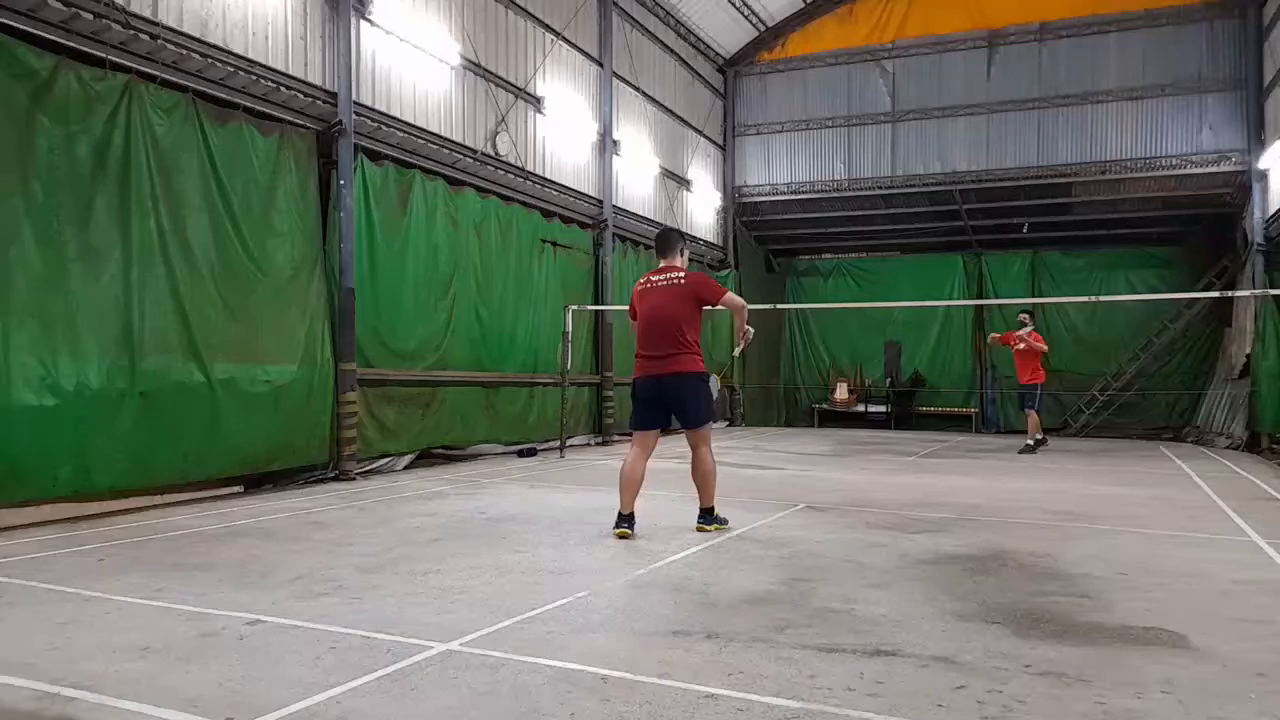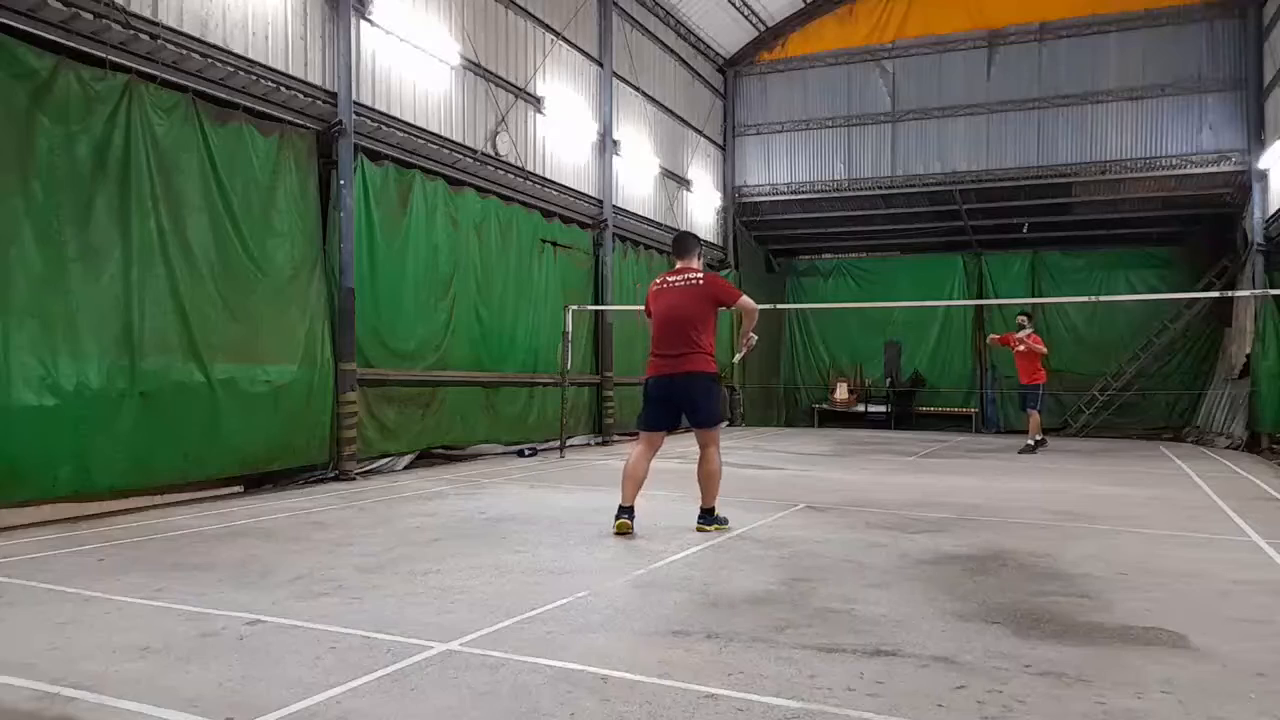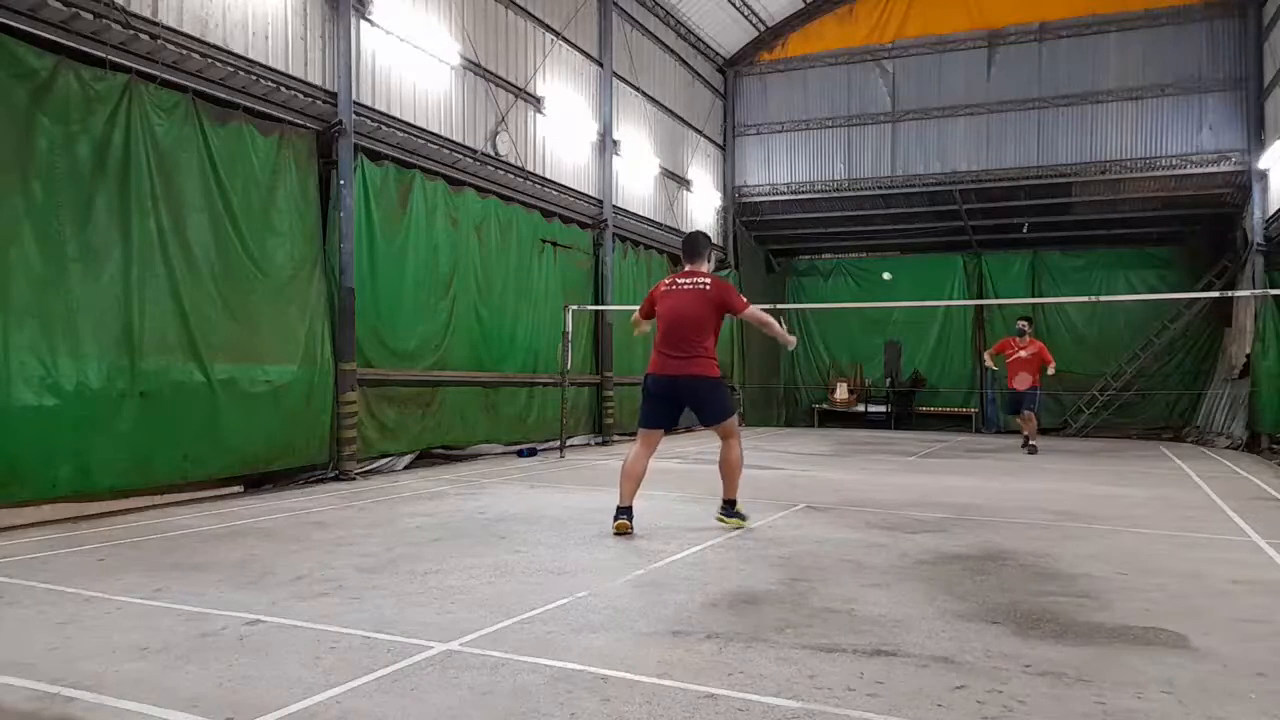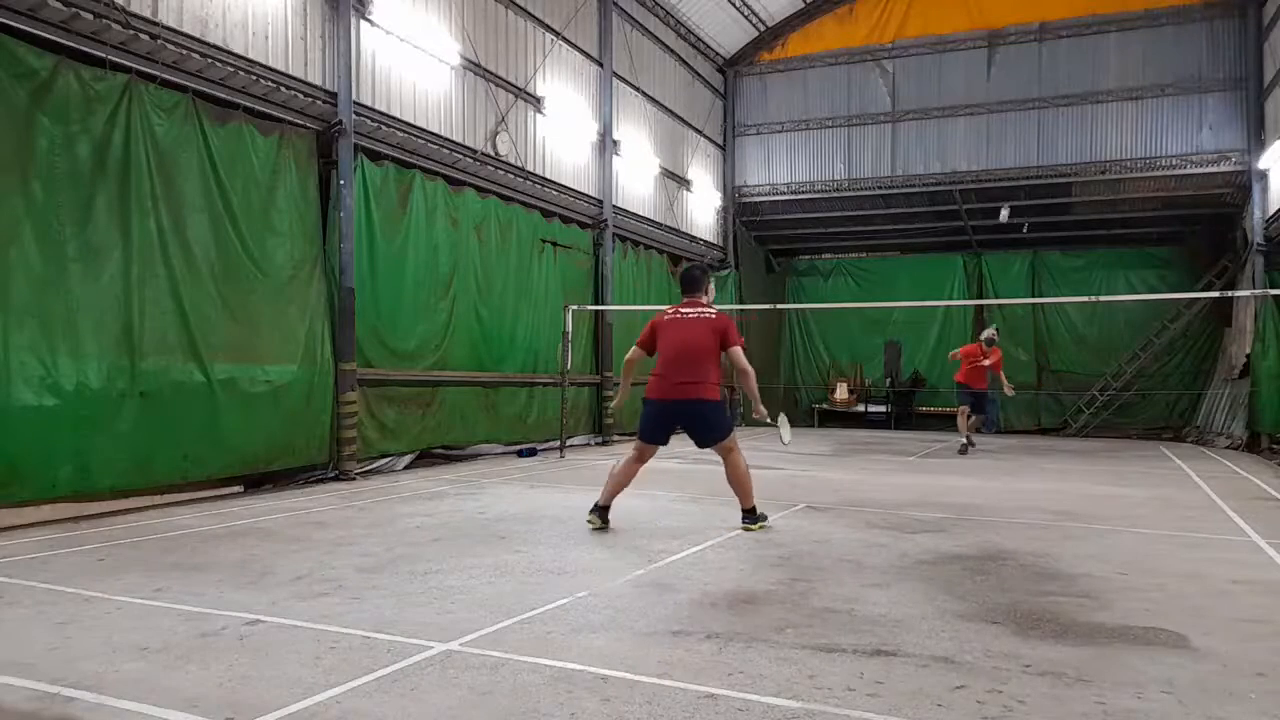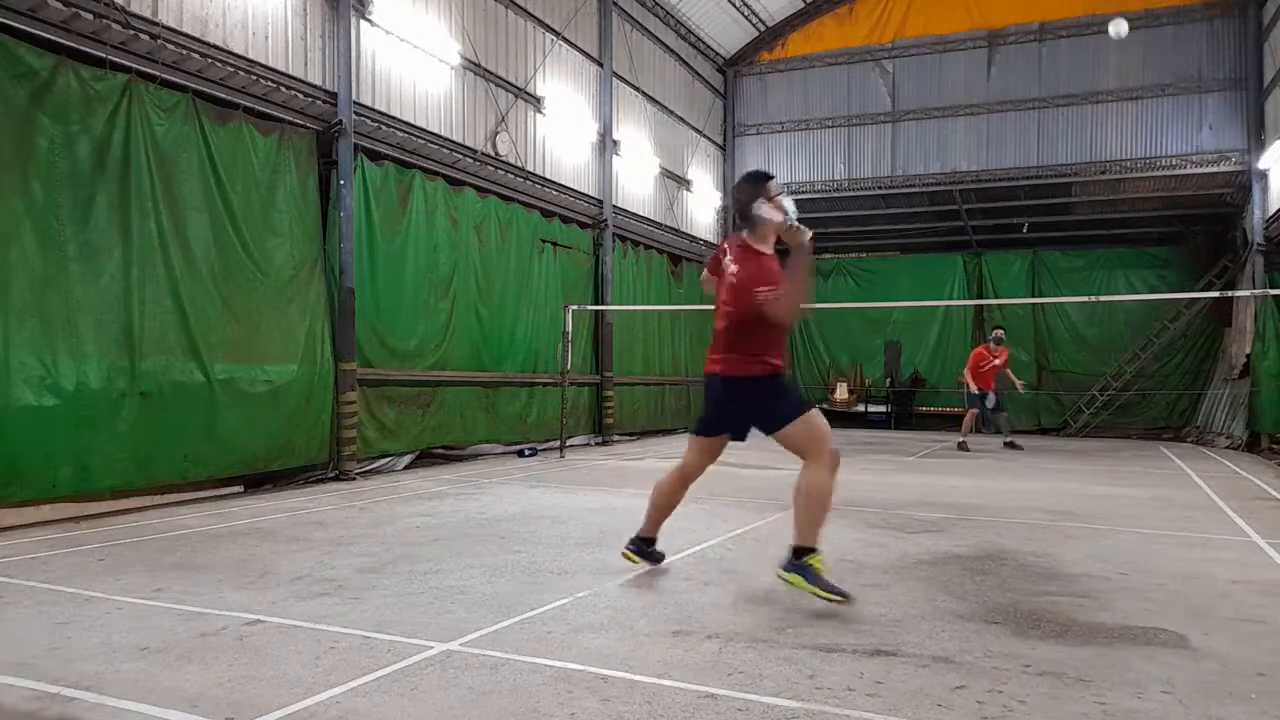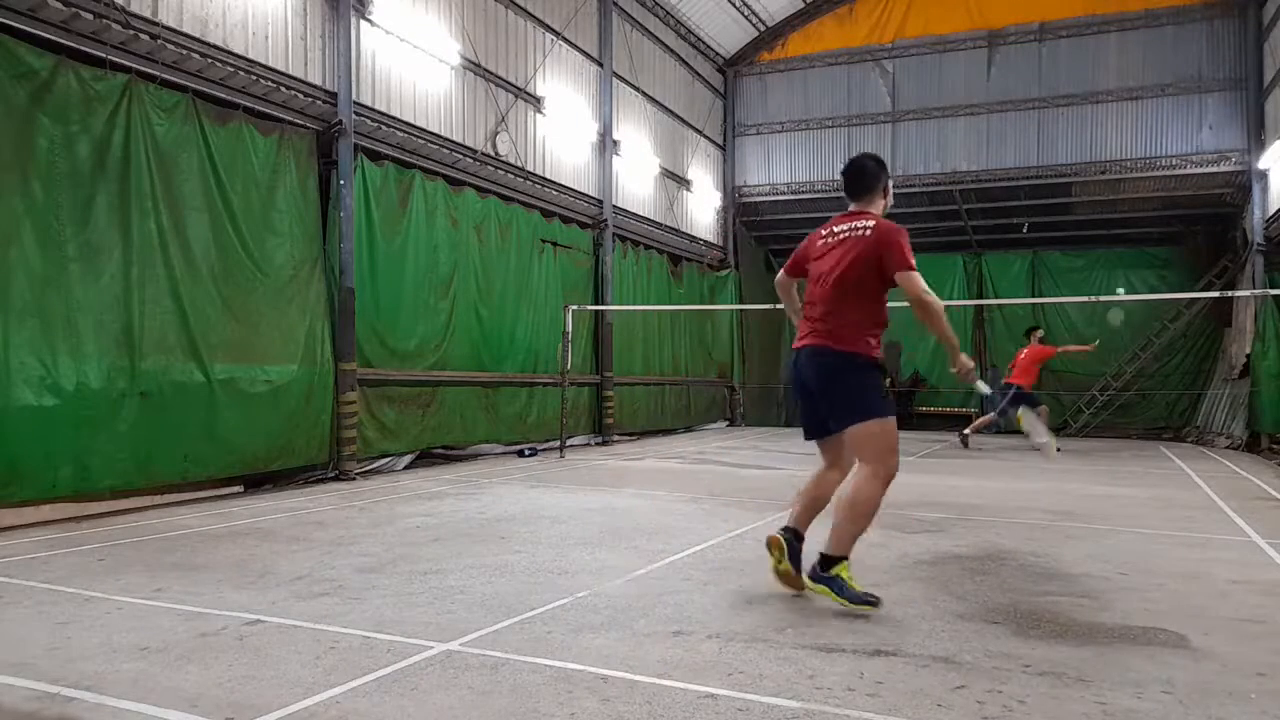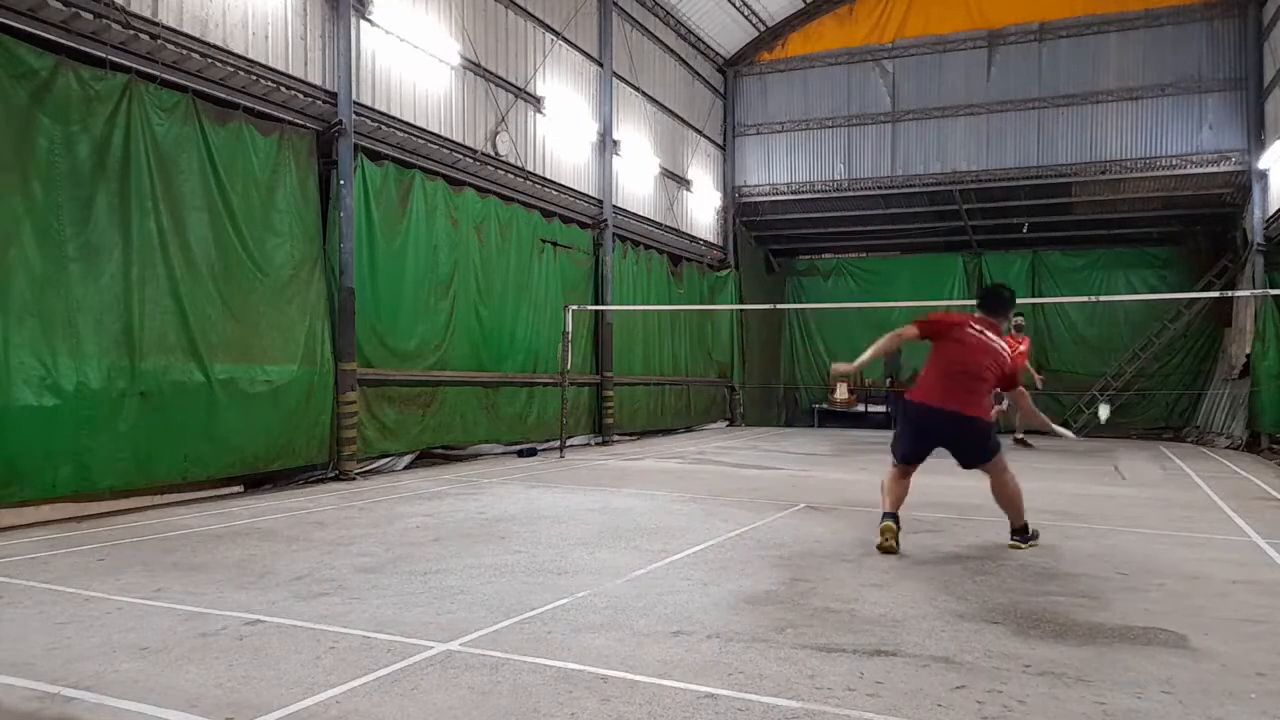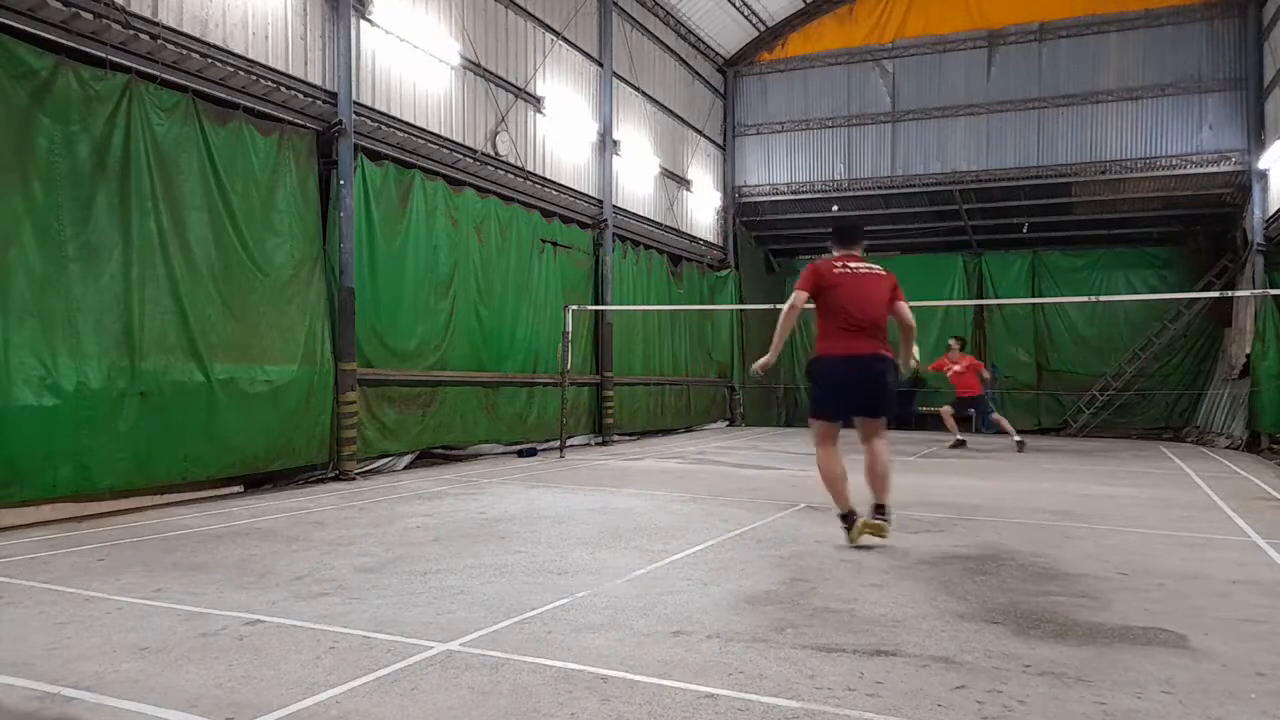
dt=0.7s
person 1, frame 1
left shoulder: (640, 287)
right shoulder: (693, 281)
right elbow: (739, 304)
right wrist: (741, 328)
left hip: (646, 376)
right hip: (685, 374)
left knee: (639, 448)
right knee: (701, 446)
left ankle: (625, 518)
right ankle: (707, 515)
person 1, frame 2
left shoulder: (656, 288)
right shoulder: (709, 282)
right elbow: (751, 308)
right wrist: (745, 335)
left hip: (659, 375)
right hip: (698, 374)
left knee: (645, 447)
right knee: (709, 446)
left ankle: (625, 511)
right ankle: (708, 515)
person 1, frame 3
left shoulder: (662, 288)
right shoulder: (718, 288)
left elbow: (637, 322)
right elbow: (759, 318)
left wrist: (646, 327)
right wrist: (785, 337)
left hip: (661, 376)
right hip: (702, 377)
left knee: (643, 445)
right knee: (731, 437)
left ankle: (624, 513)
right ankle: (729, 507)
person 1, frame 4
left shoulder: (662, 319)
right shoulder: (721, 320)
left elbow: (630, 360)
right elbow: (743, 368)
left wrist: (622, 393)
right wrist: (757, 404)
left hip: (659, 398)
right hip: (702, 400)
left knee: (639, 456)
right knee: (730, 452)
left ankle: (600, 509)
right ankle: (750, 515)
person 1, frame 5
left shoulder: (735, 248)
right shoulder: (755, 263)
left elbow: (711, 280)
right elbow: (784, 312)
right wrist: (801, 256)
left hip: (726, 373)
right hip: (758, 379)
left knee: (693, 465)
right knee: (823, 454)
left ankle: (643, 541)
right ankle: (803, 559)
person 1, frame 6
left shoulder: (819, 236)
right shoulder: (886, 232)
left elbow: (782, 282)
right elbow: (920, 296)
left wrist: (799, 318)
right wrist: (957, 353)
left hip: (806, 359)
right hip: (848, 359)
left knee: (836, 464)
right knee: (878, 466)
left ankle: (791, 539)
right ankle: (830, 567)
person 1, frame 7
left shoulder: (950, 321)
right shoulder: (1006, 353)
left elbow: (899, 336)
right elbow: (1019, 397)
left wrist: (857, 366)
right wrist: (1041, 420)
left hip: (921, 409)
right hip: (970, 420)
left knee: (899, 471)
right knee: (998, 471)
left ankle: (889, 518)
right ankle: (1020, 531)
person 1, frame 8
left shoulder: (818, 269)
right shoulder: (884, 276)
left elbow: (794, 305)
right elbow: (908, 322)
left wrist: (772, 354)
right wrist: (906, 357)
left hip: (832, 362)
right hip: (875, 362)
left knee: (826, 444)
right knee: (874, 439)
left ankle: (848, 517)
right ankle: (880, 512)
